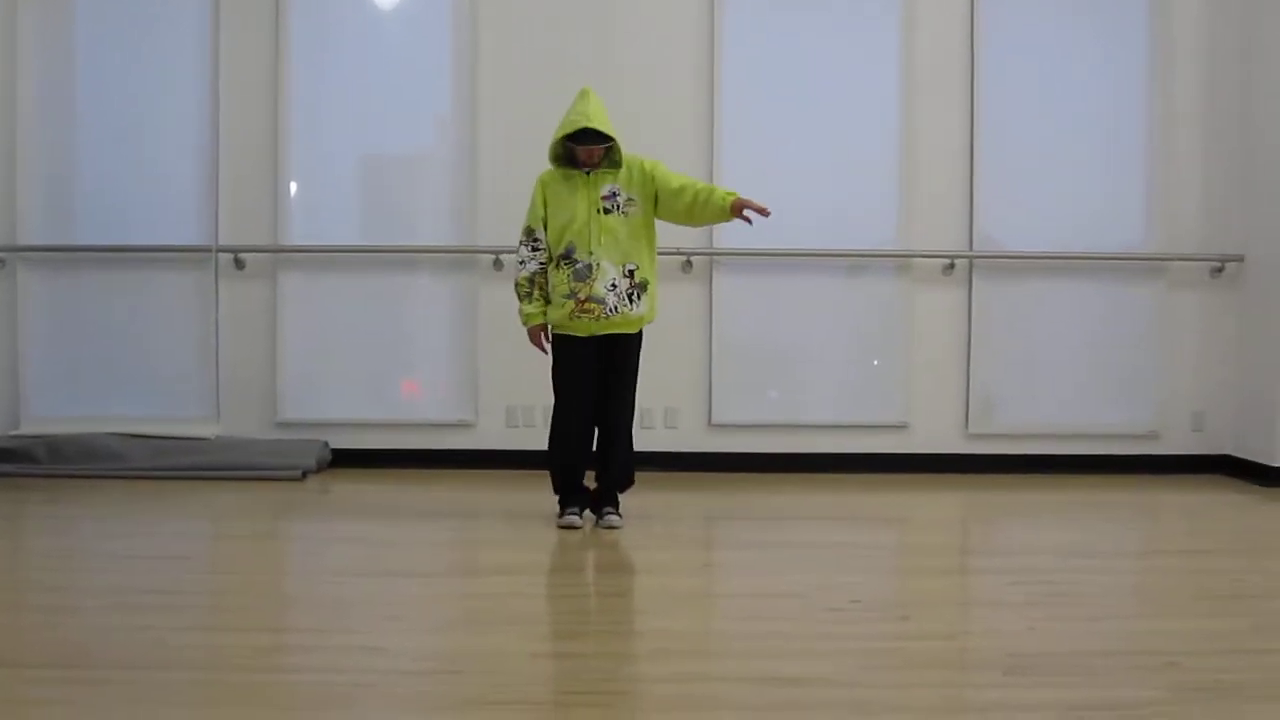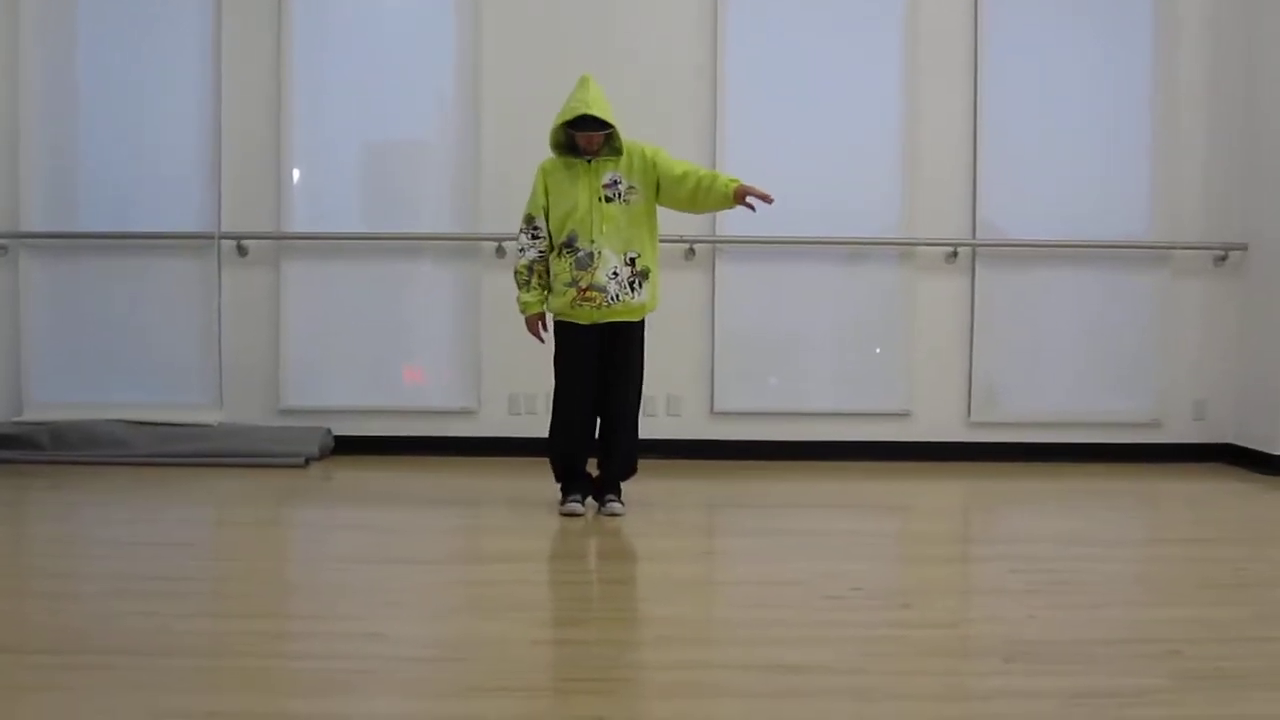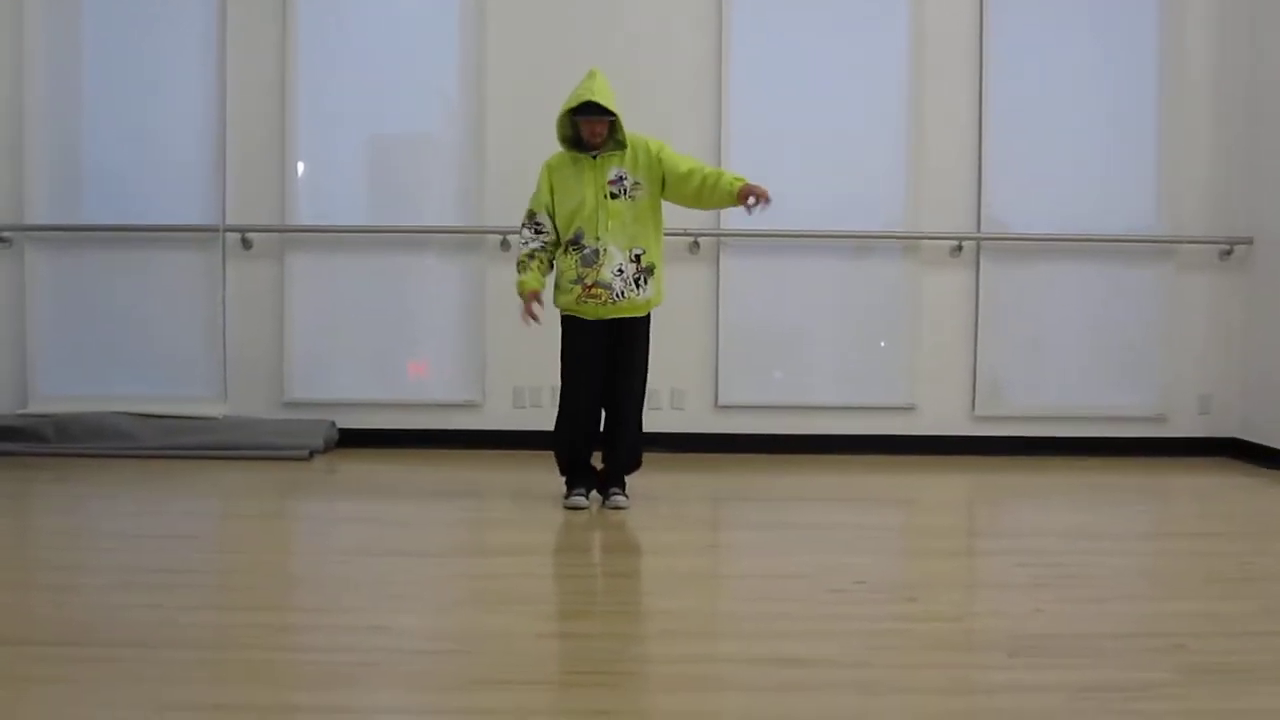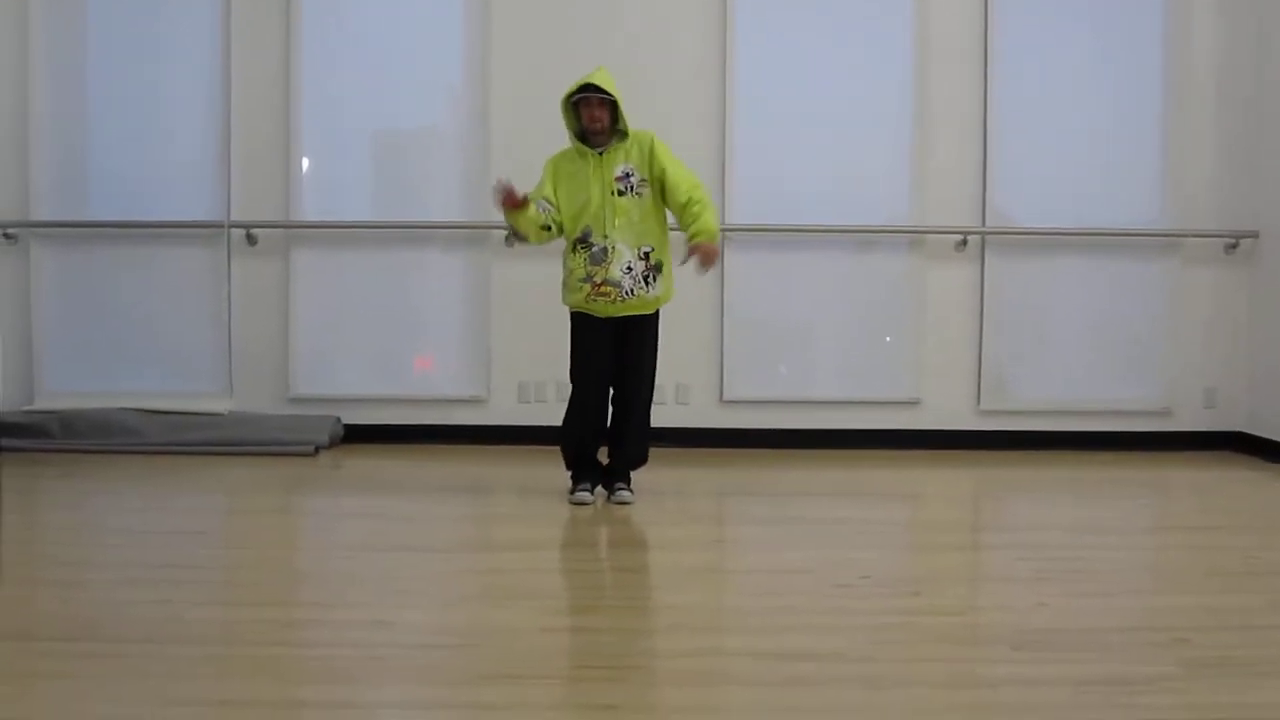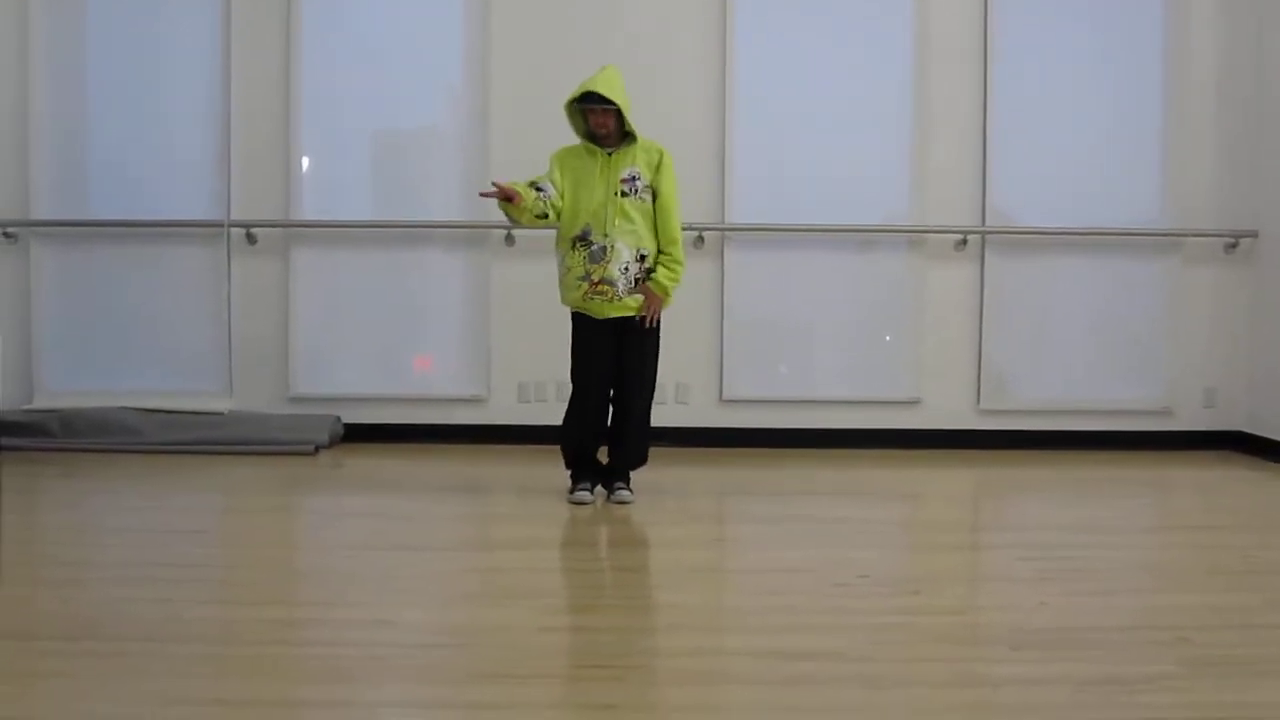
dt=0.2s
person 1, frame 1
left shoulder: (639, 173)
right shoulder: (550, 183)
left elbow: (686, 195)
right elbow: (532, 253)
left wrist: (728, 203)
right wrist: (533, 313)
left hip: (624, 320)
right hip: (570, 322)
left knee: (616, 412)
right knee: (572, 412)
left ankle: (608, 496)
right ankle: (571, 496)
person 1, frame 2
left shoulder: (640, 160)
right shoulder: (551, 172)
left elbow: (690, 182)
right elbow: (532, 241)
left wrist: (732, 189)
right wrist: (531, 301)
left hip: (626, 307)
right hip: (572, 310)
left knee: (620, 401)
right knee: (574, 400)
left ankle: (610, 483)
right ankle: (573, 483)
person 1, frame 3
left shoulder: (646, 154)
right shoulder: (557, 169)
left elbow: (696, 179)
right elbow: (539, 230)
left wrist: (736, 187)
right wrist: (530, 281)
left hip: (634, 301)
right hip: (580, 305)
left knee: (627, 395)
right knee: (580, 395)
left ankle: (615, 476)
right ankle: (577, 477)
person 1, frame 4
left shoulder: (648, 150)
right shoulder: (561, 165)
left elbow: (687, 196)
right elbow: (546, 222)
left wrist: (704, 233)
right wrist: (518, 210)
left hip: (642, 298)
right hip: (589, 300)
left knee: (635, 392)
right knee: (589, 390)
left ankle: (621, 471)
right ankle: (583, 472)
person 1, frame 5
left shoulder: (653, 157)
right shoulder: (566, 160)
left elbow: (670, 229)
right elbow: (542, 207)
left wrist: (662, 285)
right wrist: (513, 198)
left hip: (639, 302)
right hip: (589, 301)
left knee: (635, 393)
right knee: (588, 391)
left ankle: (619, 472)
right ankle: (582, 471)
